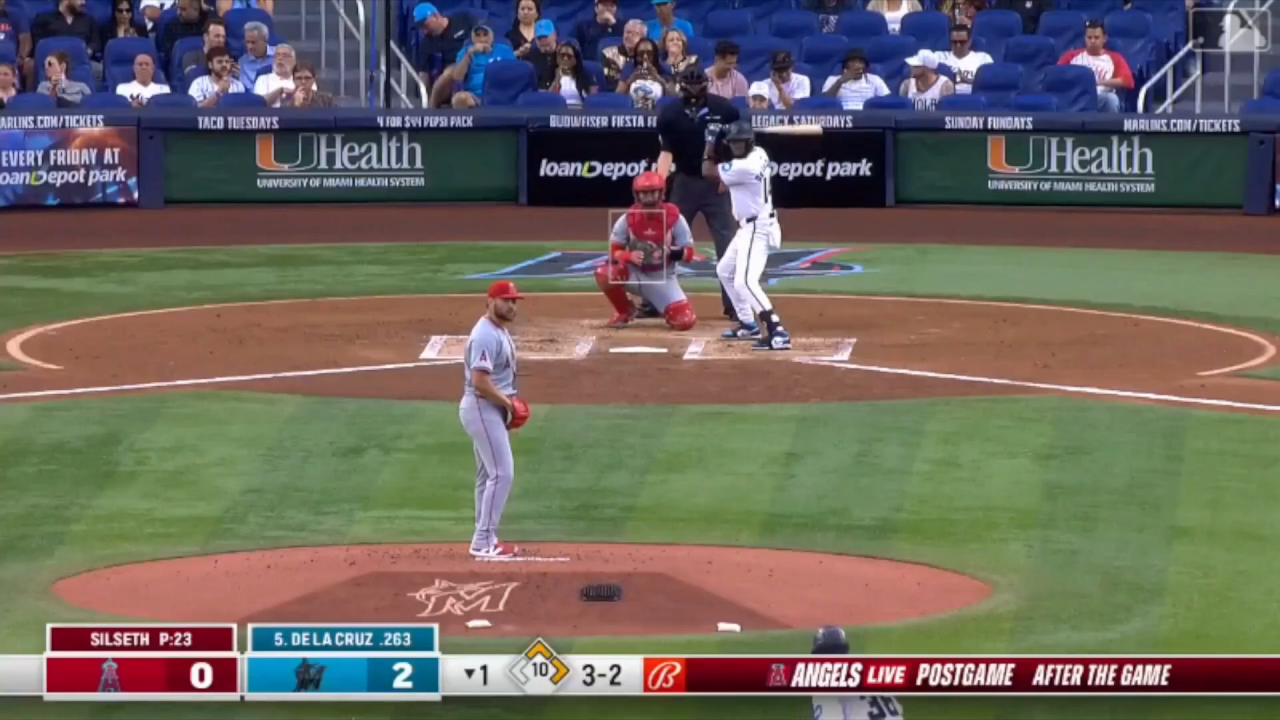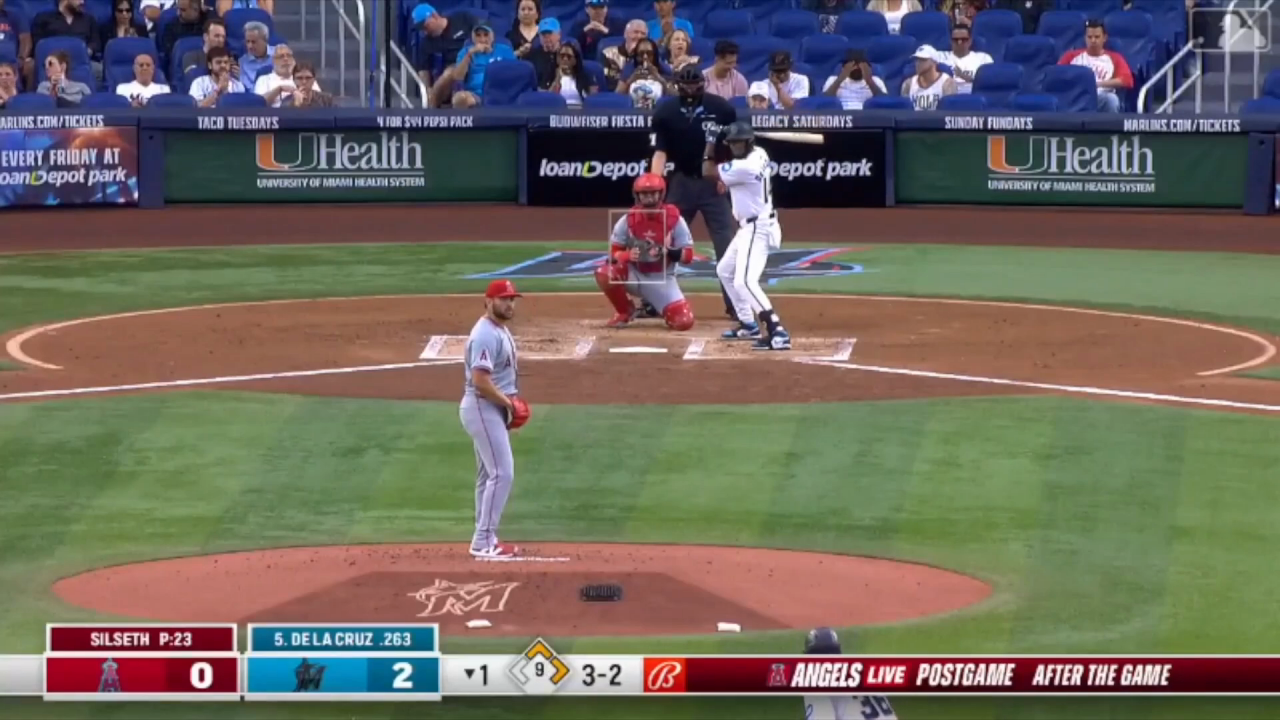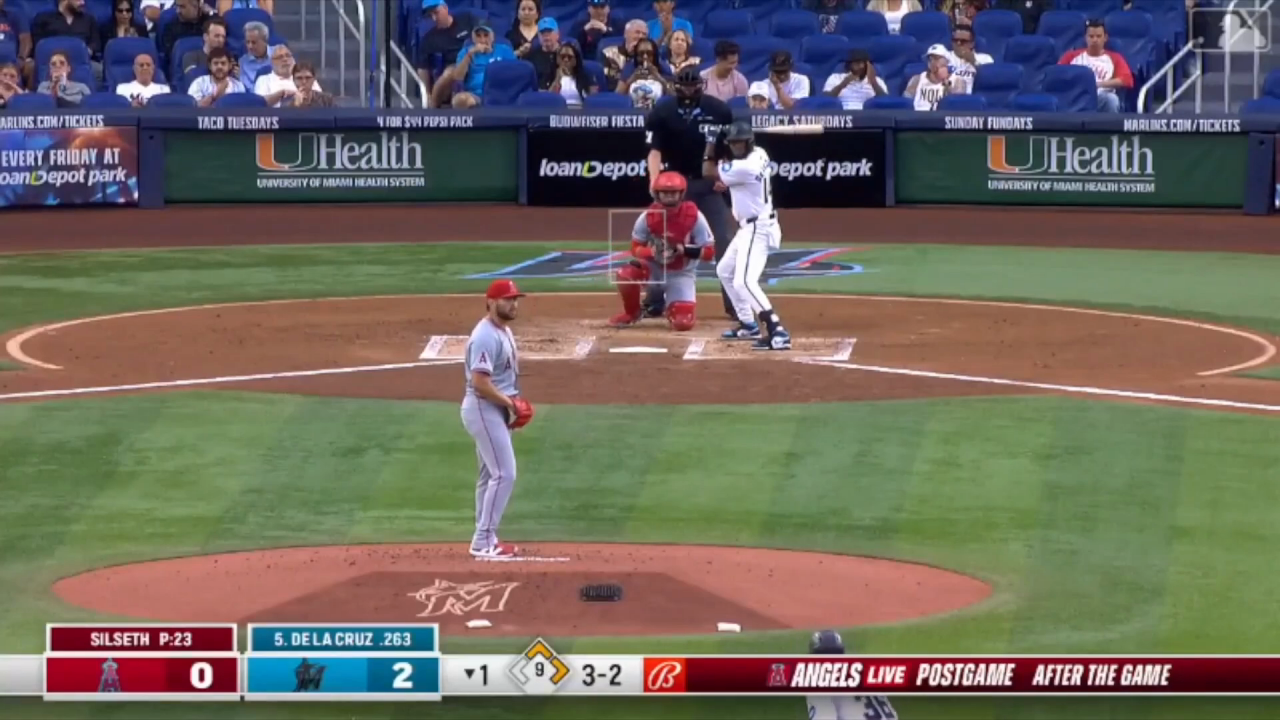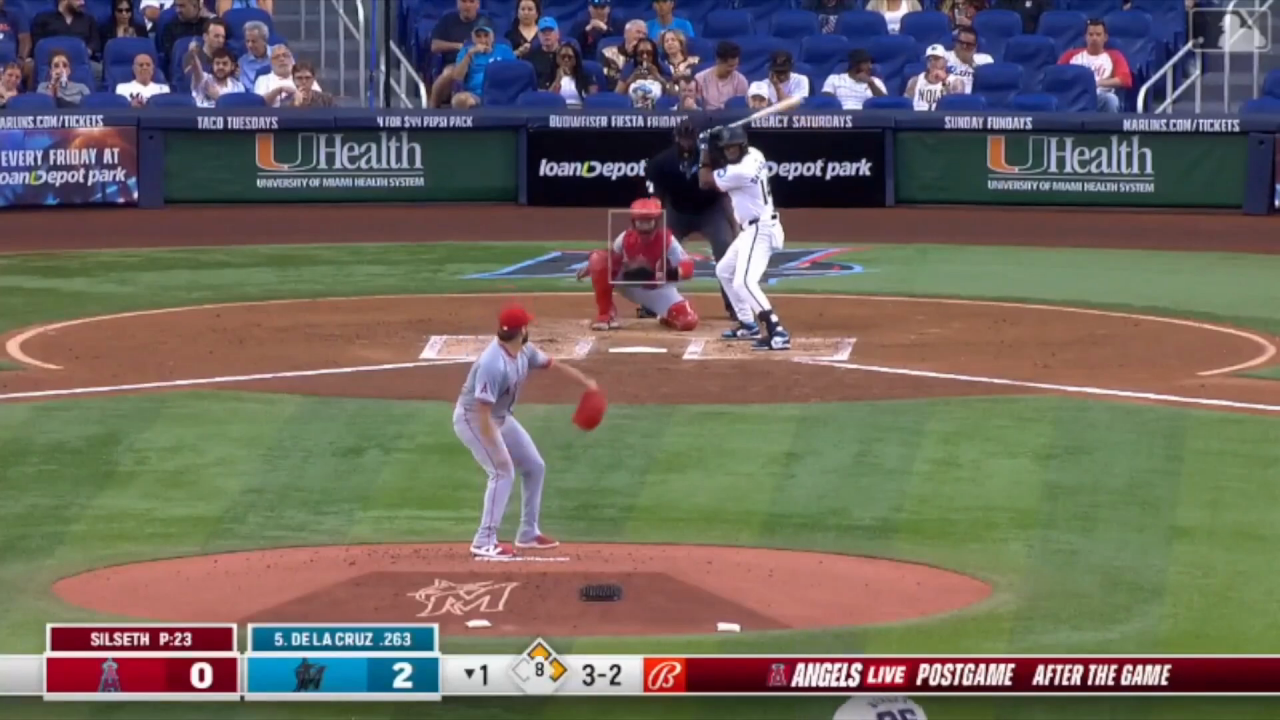
dt=0.7s
person 1, frame 1
left shoulder: (500, 330)
right shoulder: (485, 335)
right elbow: (480, 381)
left wrist: (510, 403)
right wrist: (509, 403)
left hip: (491, 409)
right hip: (482, 409)
left knee: (489, 475)
right knee: (502, 473)
left ankle: (485, 539)
right ankle: (483, 542)
person 1, frame 2
left shoulder: (501, 330)
right shoulder: (485, 334)
right elbow: (480, 381)
left wrist: (511, 402)
right wrist: (510, 403)
left hip: (493, 409)
right hip: (483, 409)
left knee: (489, 475)
right knee: (502, 474)
left ankle: (485, 538)
right ankle: (483, 542)
person 1, frame 3
left shoulder: (505, 331)
right shoulder: (485, 337)
right elbow: (479, 383)
left wrist: (514, 403)
right wrist: (511, 404)
left hip: (499, 409)
right hip: (484, 410)
left knee: (492, 474)
right knee: (504, 474)
left ankle: (487, 537)
right ankle: (482, 542)
person 1, frame 4
left shoulder: (525, 350)
right shoulder: (492, 363)
left elbow: (551, 364)
right elbow: (482, 411)
left wrist: (585, 381)
right wrist: (497, 451)
left hip: (500, 418)
right hip: (473, 420)
left knee: (535, 467)
right knee: (502, 473)
left ankle: (529, 533)
right ankle: (484, 542)
person 2, frame 1
left shoulder: (725, 108)
right shoulder: (670, 113)
right elbow: (667, 151)
right wrist: (660, 180)
left hip: (716, 182)
right hip: (684, 182)
left knee: (727, 243)
left ankle: (734, 304)
person 2, frame 2
left shoulder: (721, 107)
right shoulder: (666, 111)
right elbow: (660, 151)
left hip: (713, 182)
right hip: (681, 181)
left knee: (726, 243)
left ankle: (735, 304)
person 2, frame 3
left shoulder: (718, 109)
right shoulder: (662, 111)
right elbow: (655, 149)
right wrist: (655, 177)
left hip: (709, 183)
left knee: (723, 242)
left ankle: (734, 303)
right ankle: (654, 303)
person 2, frame 4
right shoulder: (664, 161)
right elbow: (655, 197)
left wrist: (733, 222)
left hip: (710, 210)
right hip: (677, 212)
left knee: (725, 247)
left ankle: (735, 306)
person 3, frame 1
left shoulder: (745, 167)
right shoulder: (758, 154)
left elbow: (708, 171)
right elbow: (725, 165)
left wrist: (710, 144)
right wrist: (718, 143)
left hip: (757, 229)
right hip: (749, 227)
left knee: (744, 281)
right knee: (725, 271)
left ankle: (777, 333)
right ankle: (749, 324)
person 3, frame 2
left shoulder: (745, 167)
right shoulder: (759, 154)
left elbow: (708, 171)
right elbow: (730, 162)
left wrist: (710, 144)
left hip: (758, 229)
right hip: (749, 227)
left knee: (744, 281)
right knee: (725, 271)
left ankle: (778, 333)
right ankle: (748, 324)
person 3, frame 3
left shoulder: (745, 167)
right shoulder: (758, 154)
right elbow: (729, 162)
left hip: (757, 229)
right hip: (749, 227)
left knee: (744, 281)
right knee: (725, 271)
left ankle: (778, 332)
right ankle: (749, 324)
person 3, frame 4
left shoulder: (741, 171)
right shoulder: (754, 155)
left elbow: (705, 181)
right elbow: (725, 162)
left wrist: (704, 149)
right wrist: (713, 146)
left hip: (760, 230)
right hip: (752, 229)
left knee: (743, 282)
right knee: (724, 271)
left ankle: (777, 333)
right ankle: (748, 325)
